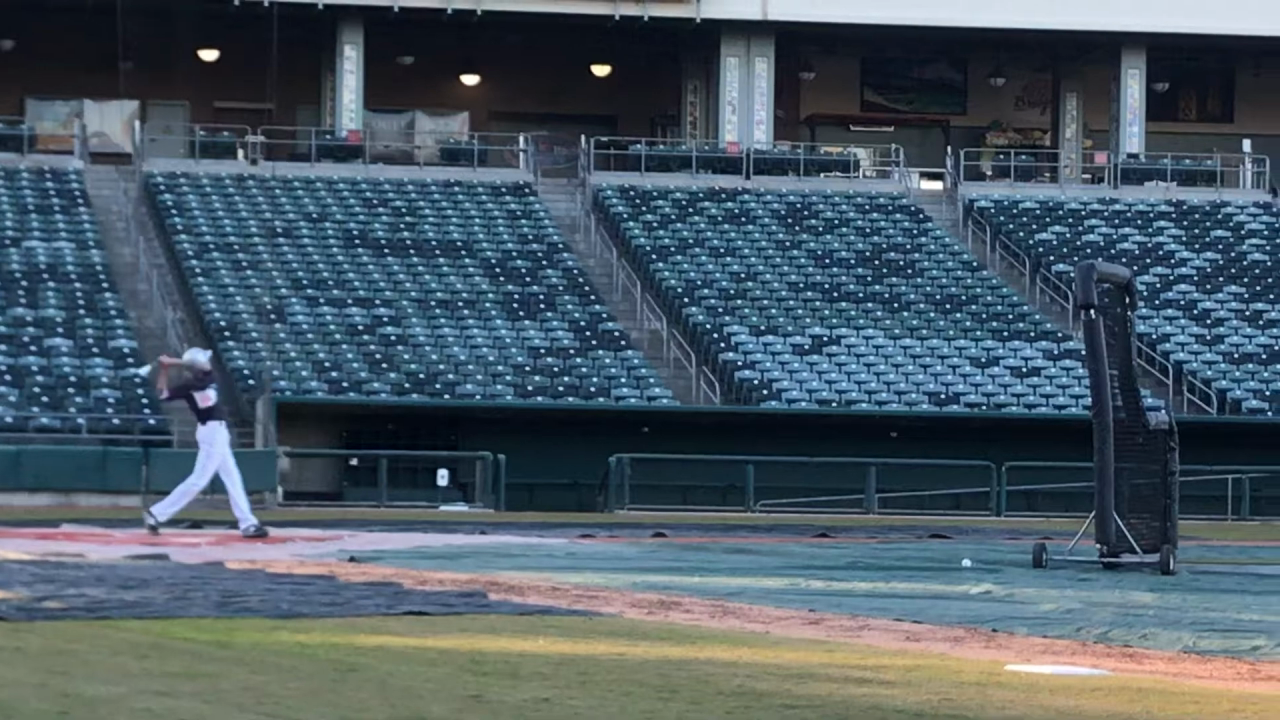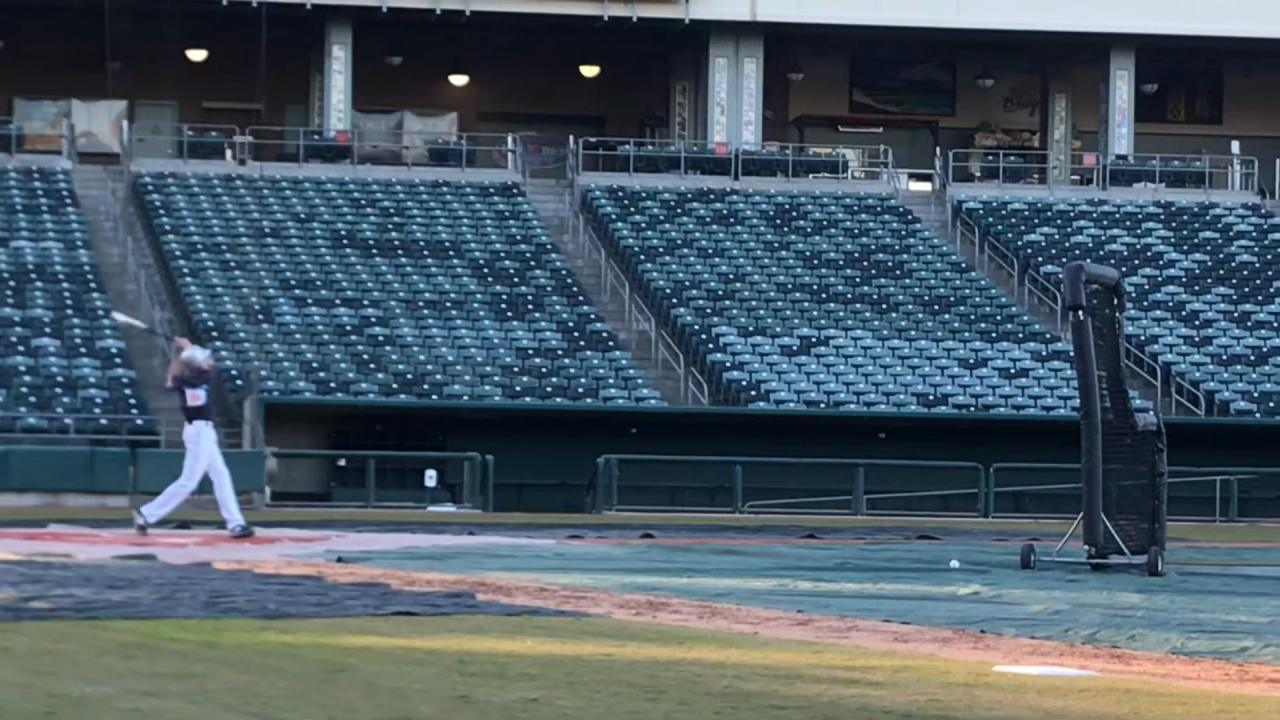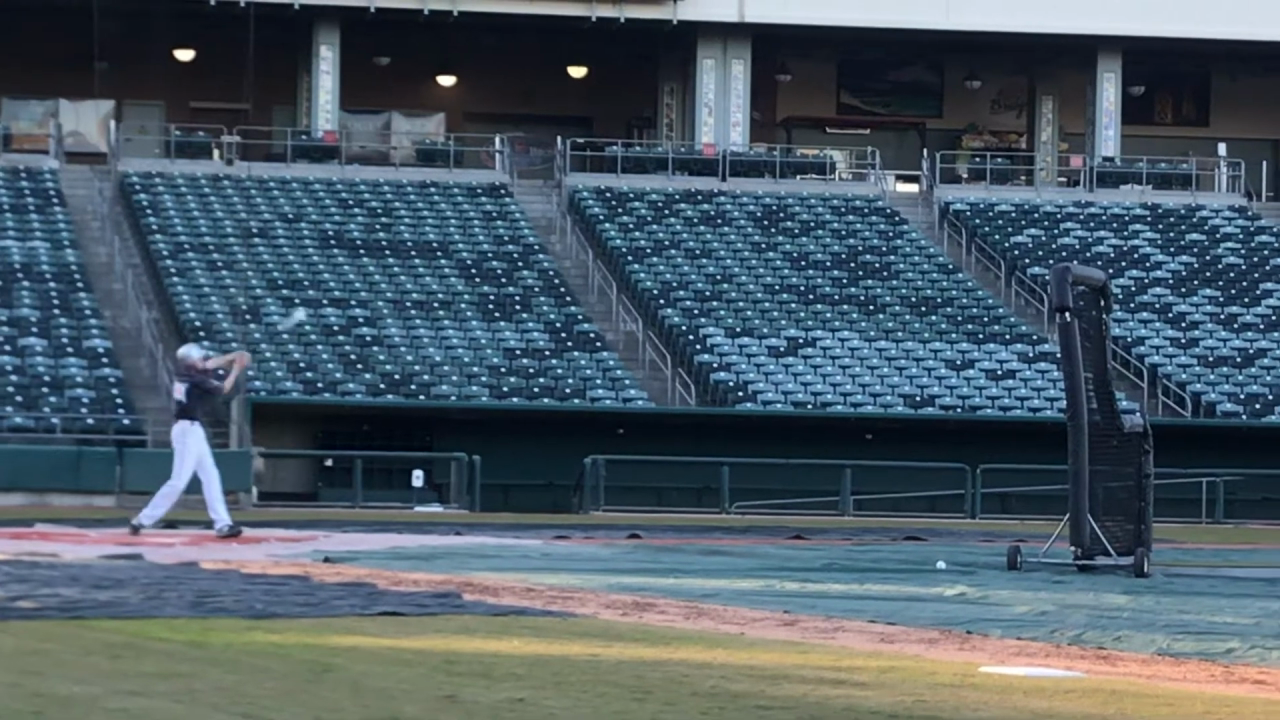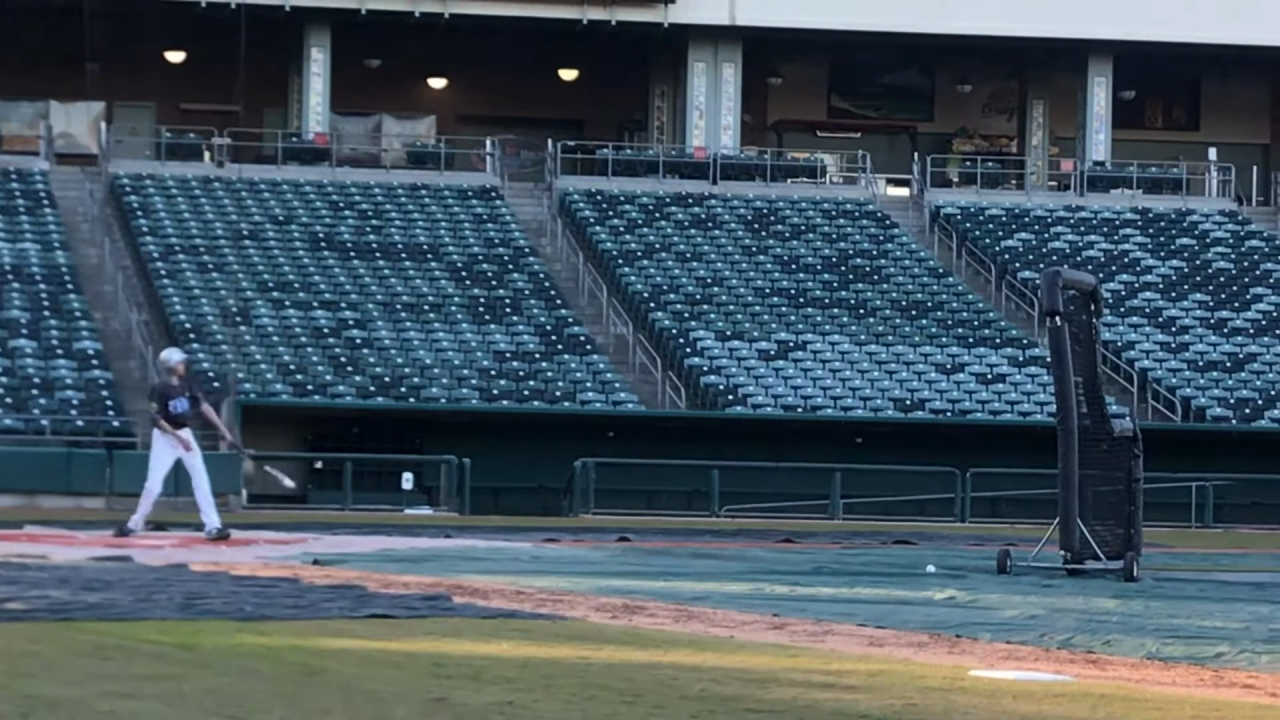
dt=0.3s
person 1, frame 1
left shoulder: (186, 386)
right shoulder: (209, 377)
left elbow: (162, 394)
left wrist: (163, 369)
right wrist: (174, 362)
left hip: (213, 431)
right hip: (214, 432)
left knee: (232, 478)
right knee: (198, 480)
left ankle: (248, 523)
right ankle: (156, 514)
person 1, frame 2
left shoulder: (183, 380)
right shoulder: (206, 377)
left elbow: (170, 379)
right elbow: (211, 364)
left wrist: (180, 354)
right wrist: (187, 346)
left hip: (200, 431)
right hip: (201, 432)
left knee: (222, 476)
right knee: (188, 482)
left ankle: (235, 524)
right ankle: (146, 515)
person 1, frame 3
left shoulder: (182, 373)
right shoulder: (197, 380)
left elbow: (210, 364)
right elbow: (224, 389)
left wrist: (233, 356)
right wrist: (237, 367)
left hip: (194, 431)
right hip: (187, 431)
left knee: (211, 476)
right knee: (178, 482)
left ankle: (222, 523)
right ankle: (142, 520)
person 1, frame 4
left shoulder: (186, 383)
right shoulder: (160, 389)
left elbow: (203, 406)
right elbow: (157, 420)
left wrist: (221, 428)
right wrist: (179, 438)
left hip: (185, 435)
right hip: (165, 438)
left knee: (201, 478)
right knee: (153, 485)
left ankle: (212, 526)
right ankle: (134, 524)
